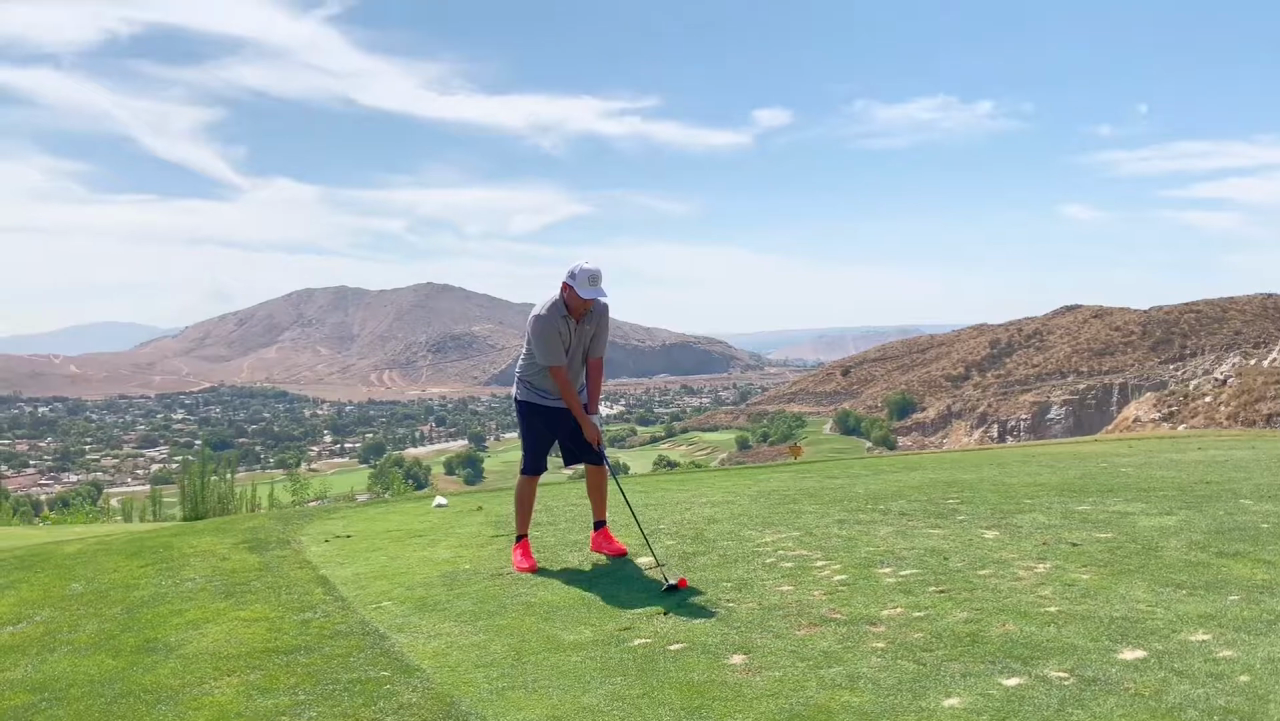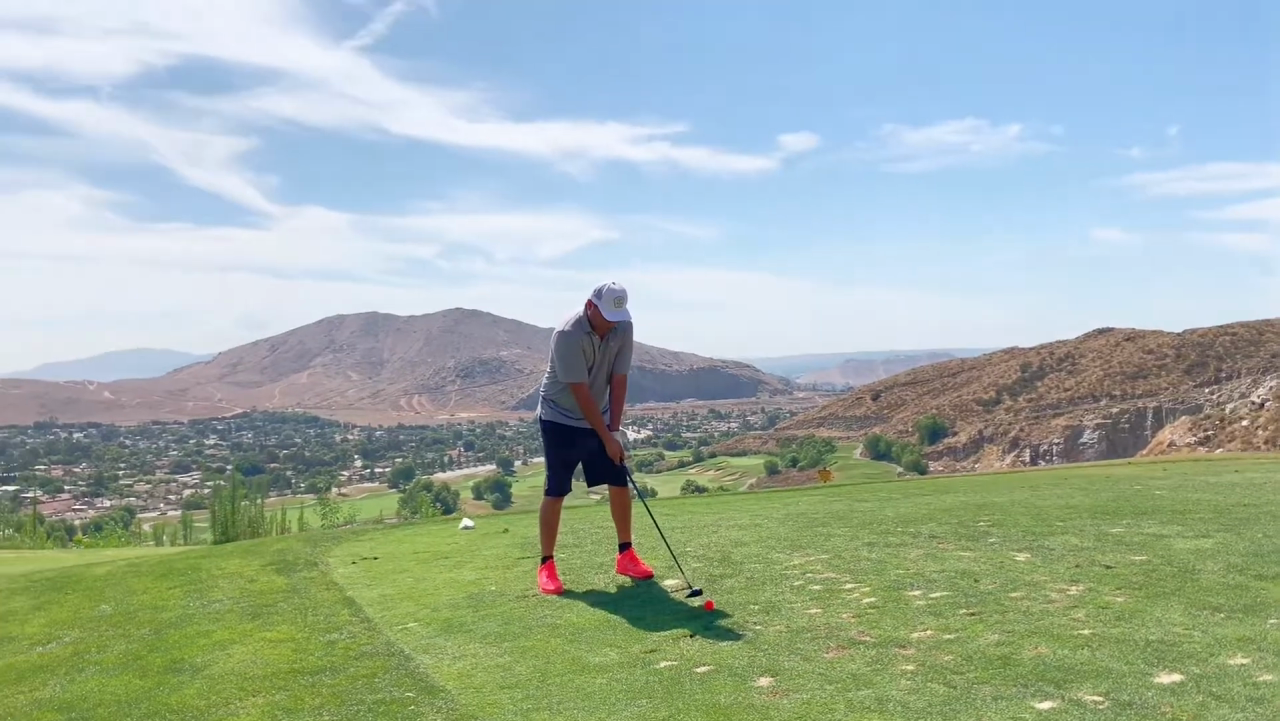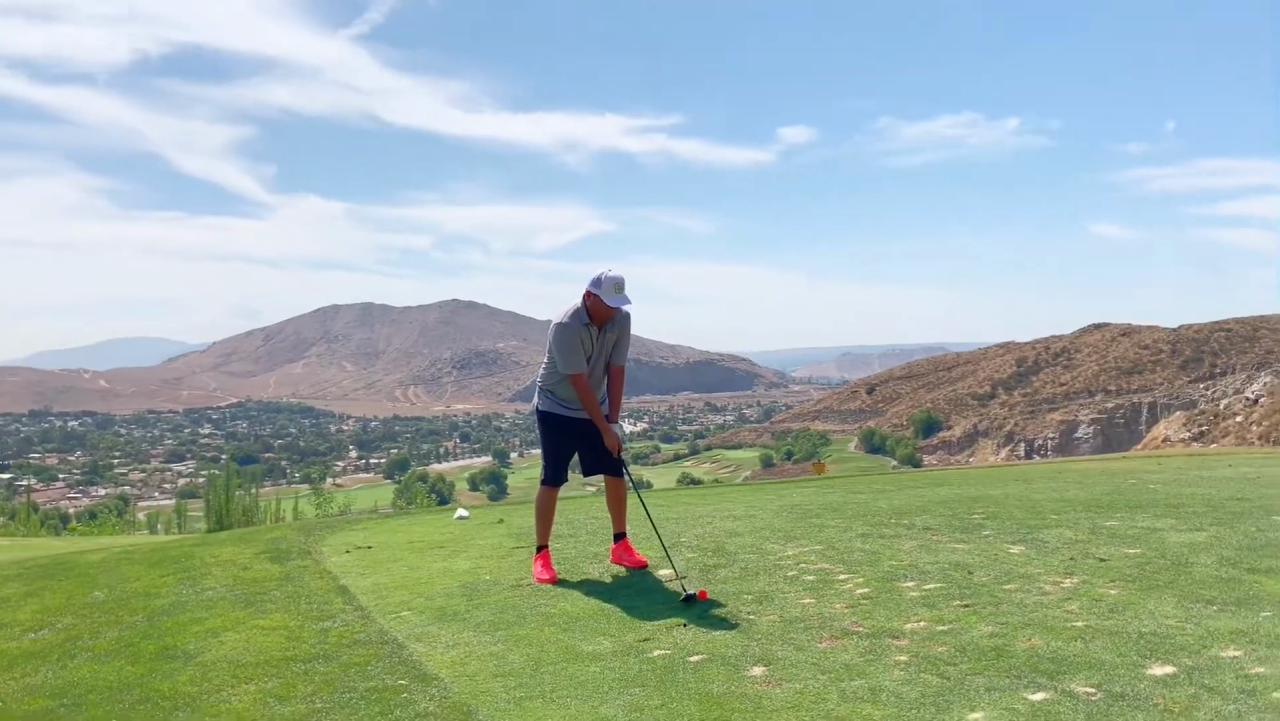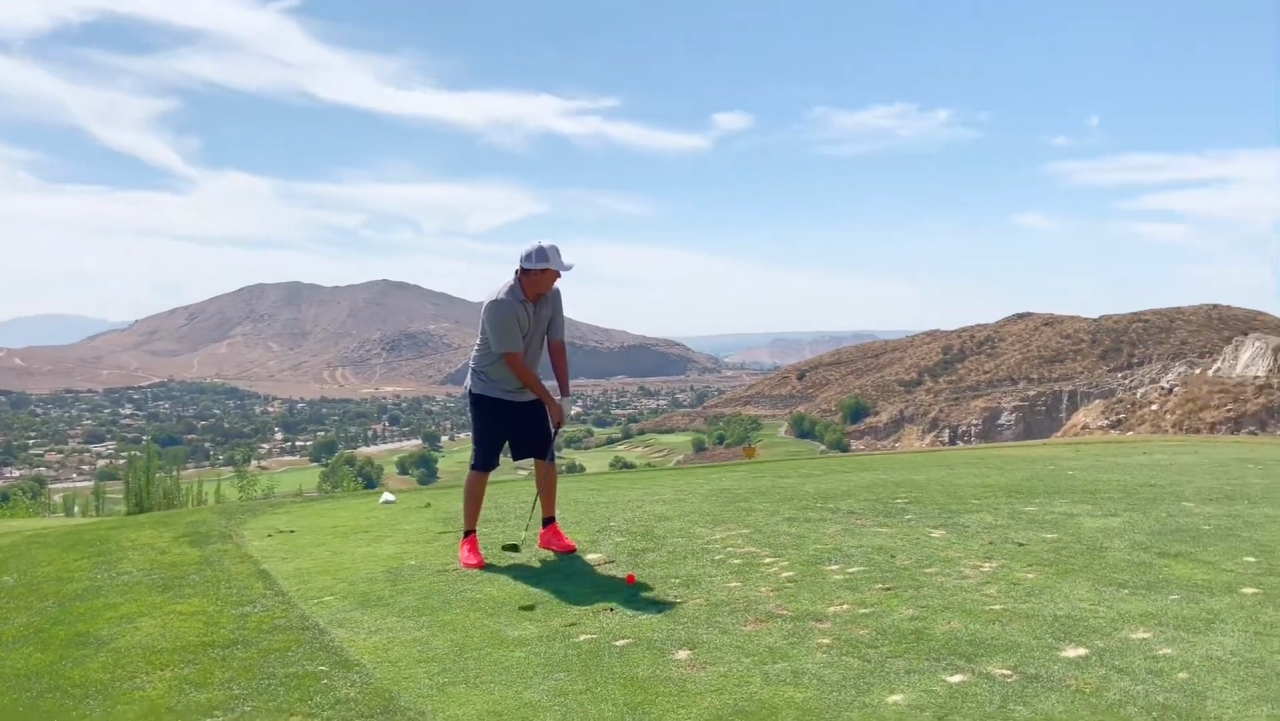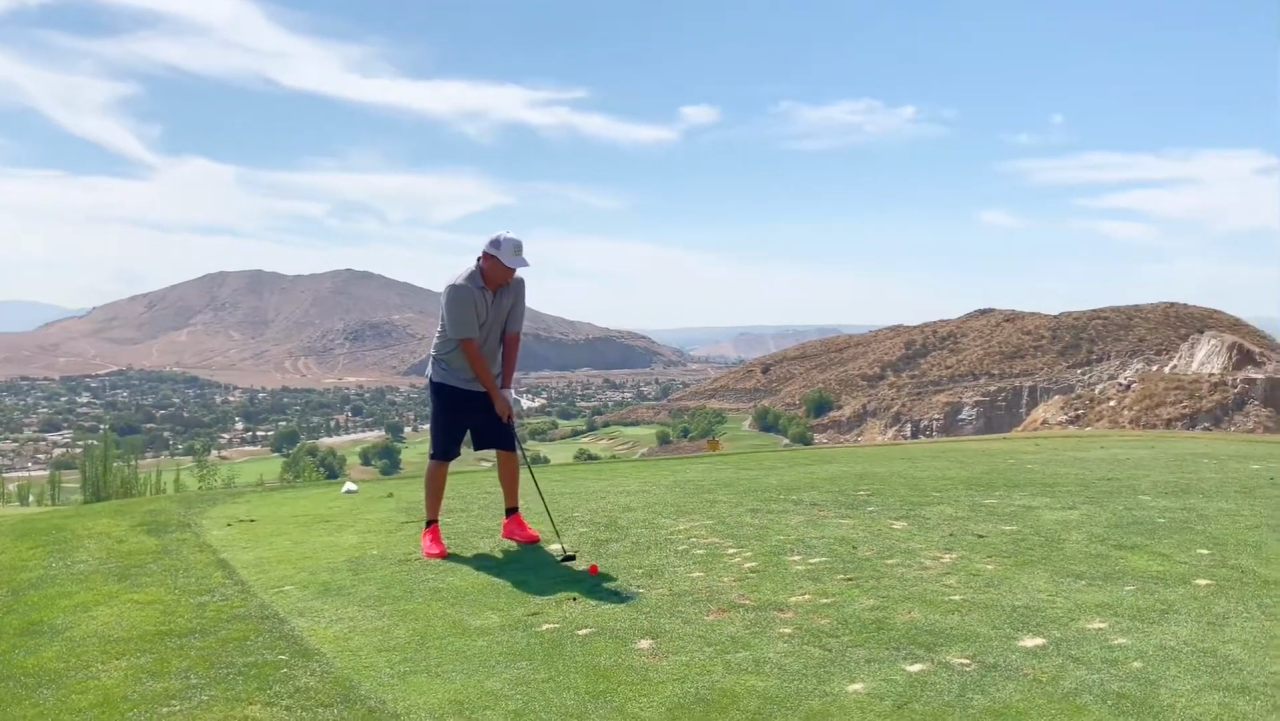
dt=0.5s
person 1, frame 1
left shoulder: (599, 311)
right shoulder: (543, 318)
left elbow: (595, 364)
right elbow: (559, 376)
left wrist: (593, 413)
right wrist: (584, 422)
left hip: (575, 397)
right hip: (536, 398)
left knee: (596, 461)
right knee: (532, 470)
left ankle: (600, 532)
right ankle: (521, 543)
person 1, frame 2
left shoulder: (623, 328)
right shoulder: (567, 335)
left elbow: (618, 381)
right elbow: (581, 393)
left wrist: (615, 430)
right wrist: (606, 437)
left hip: (599, 417)
right hip: (560, 418)
left knee: (620, 482)
right knee: (556, 490)
left ankle: (625, 554)
right ankle: (546, 565)
person 1, frame 3
left shoulder: (621, 319)
right shoulder: (565, 327)
left elbow: (616, 372)
right elbow: (580, 384)
left wrist: (614, 422)
right wrist: (605, 430)
left hip: (596, 408)
right hip: (557, 409)
left knee: (616, 473)
right knee: (552, 480)
left ankle: (620, 544)
right ankle: (542, 554)
person 1, frame 4
left shoulder: (552, 297)
right shoulder: (500, 305)
left elbow: (556, 346)
right elbow: (516, 363)
left wrist: (565, 396)
right wrist: (550, 402)
left hip: (528, 392)
right hip: (490, 393)
left knee: (546, 456)
right knee: (482, 465)
left ankle: (549, 528)
right ankle: (468, 539)
person 1, frame 5
left shoulder: (516, 286)
right shoulder: (459, 290)
left elbow: (511, 339)
right elbow: (470, 349)
left wrist: (506, 388)
right wrist: (495, 395)
left hip: (491, 382)
right hip: (451, 382)
left knee: (508, 447)
right knee: (442, 455)
left ankle: (512, 519)
right ankle: (431, 529)
